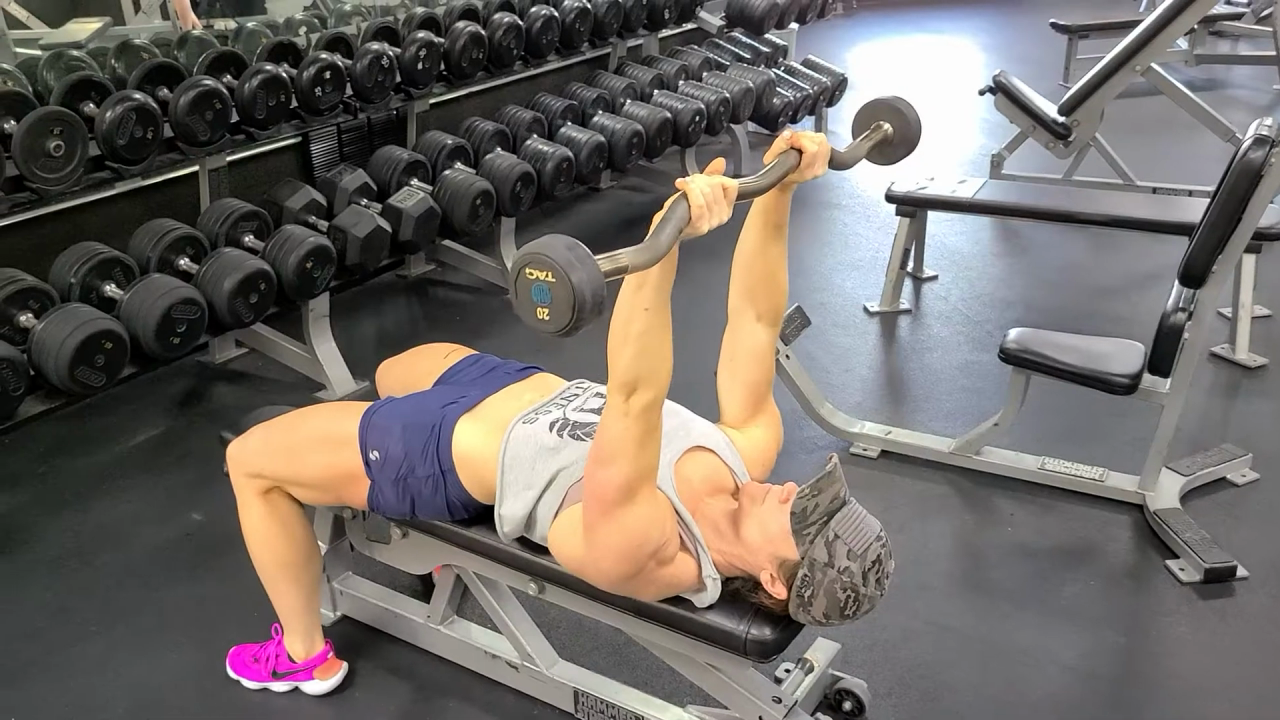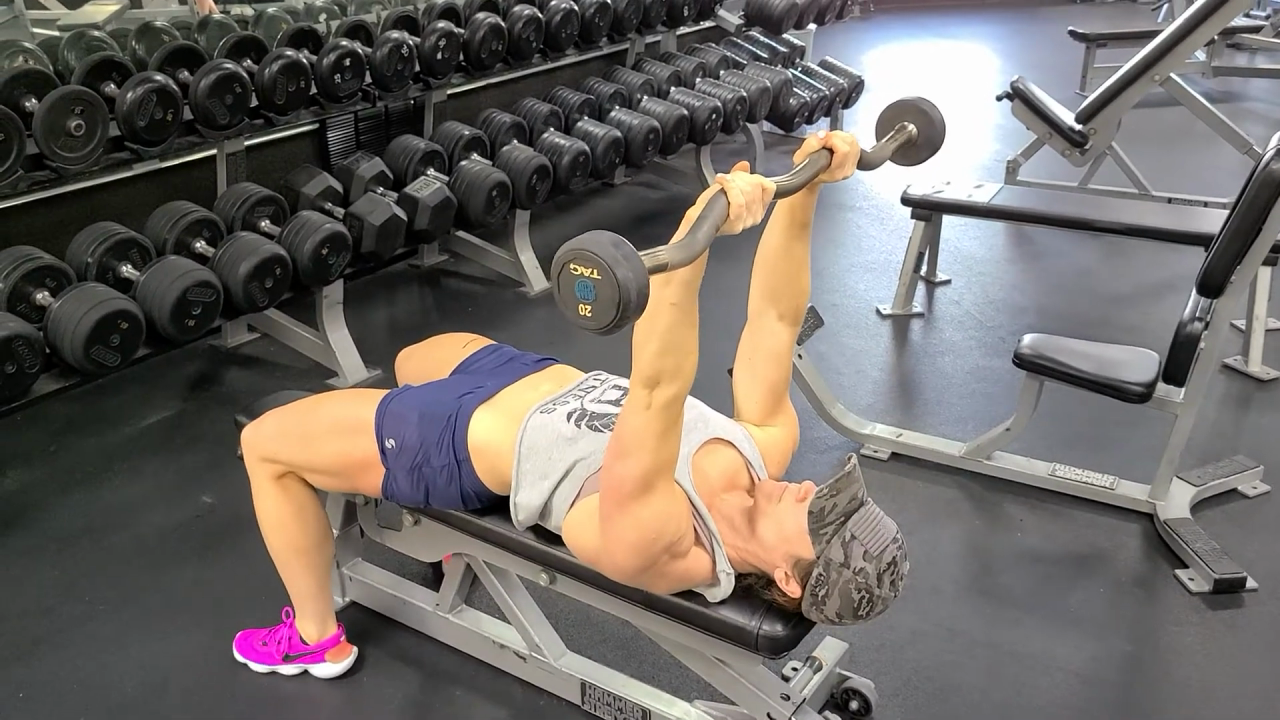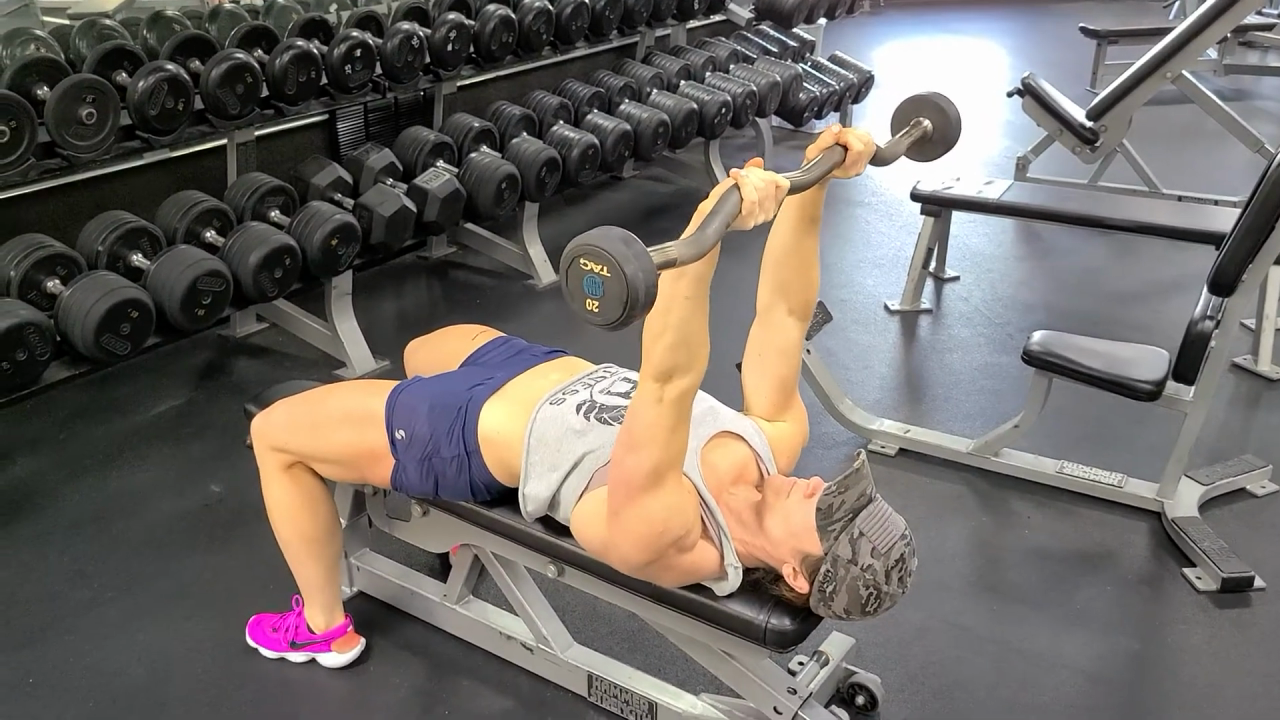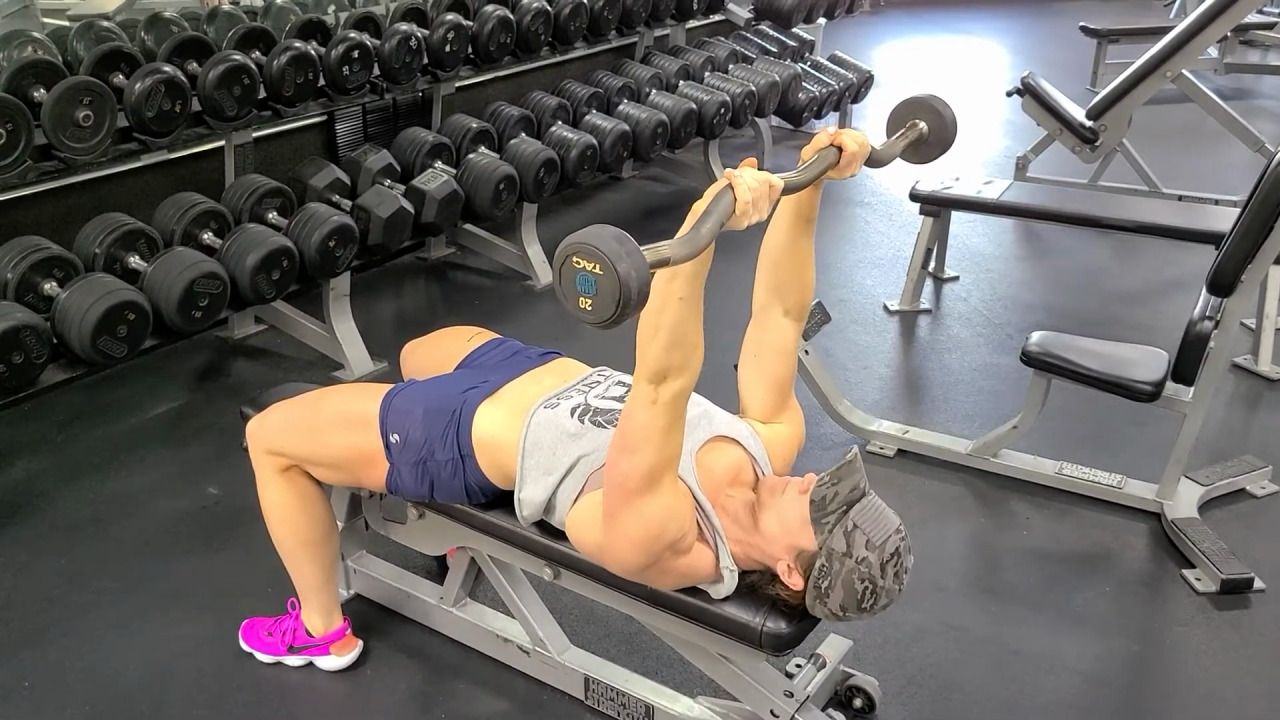
dt=1s
person 1, frame 1
left shoulder: (647, 551)
right shoulder: (749, 456)
left elbow: (633, 399)
right elbow: (754, 322)
left wrist: (669, 235)
right wrist: (780, 187)
left hip: (446, 453)
left knee: (248, 458)
right knee: (391, 372)
left ankle: (304, 655)
person 1, frame 2
left shoulder: (662, 543)
right shoulder: (767, 449)
left elbow: (657, 390)
right elbow: (774, 319)
left wrist: (699, 232)
right wrist: (802, 188)
left knee: (265, 441)
right knee: (413, 361)
left ankle: (315, 638)
person 1, frame 3
left shoulder: (669, 534)
right shoulder: (774, 445)
left elbow: (668, 383)
right elbow: (783, 314)
left wrist: (711, 225)
right wrist: (812, 183)
left knee: (273, 431)
right knee: (420, 353)
left ankle: (324, 627)
person 1, frame 4
left shoulder: (663, 537)
right shoulder: (771, 446)
left elbow: (661, 383)
right elbow: (779, 315)
left wrist: (705, 225)
right wrist: (808, 182)
left hip: (468, 437)
left knee: (268, 435)
right knee: (417, 354)
left ankle: (322, 630)
